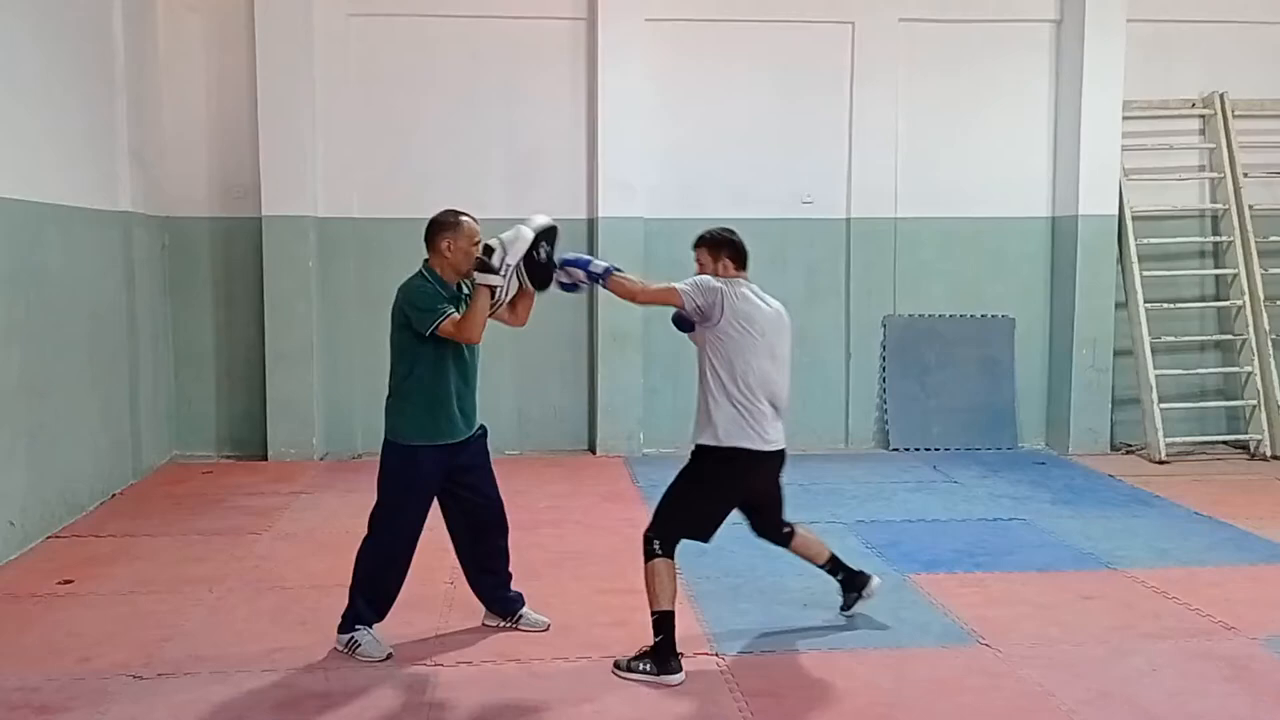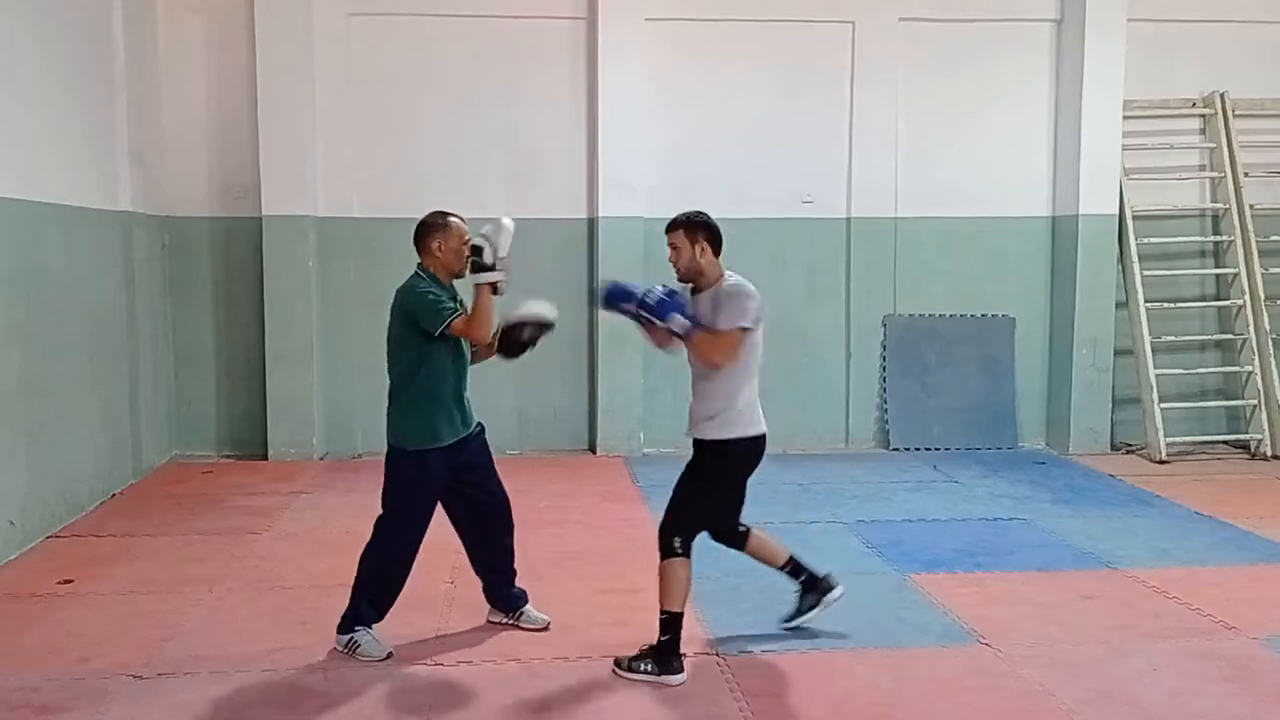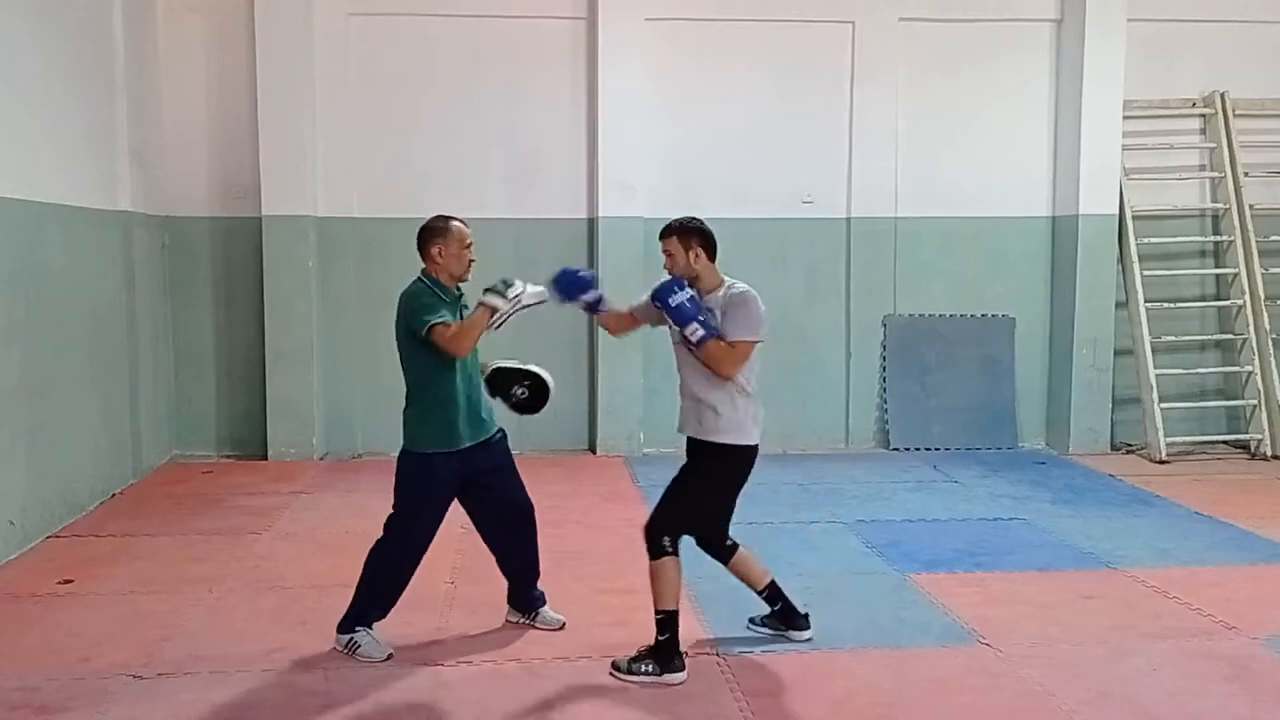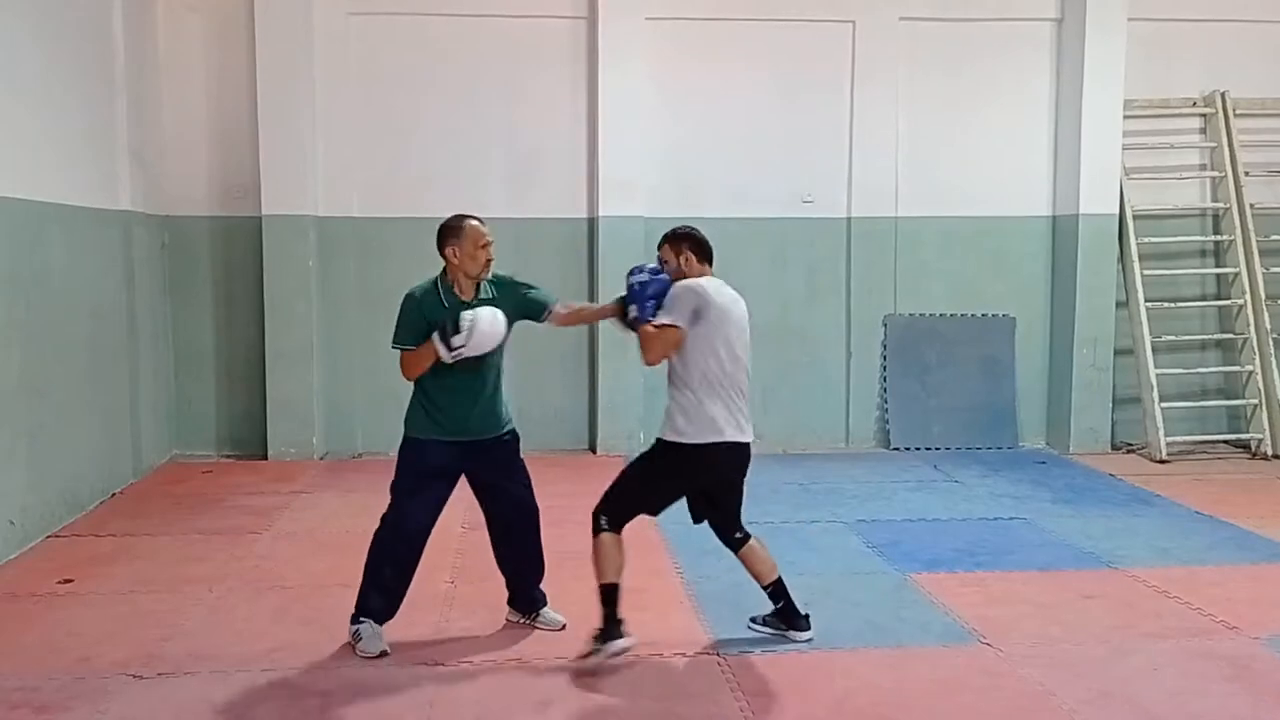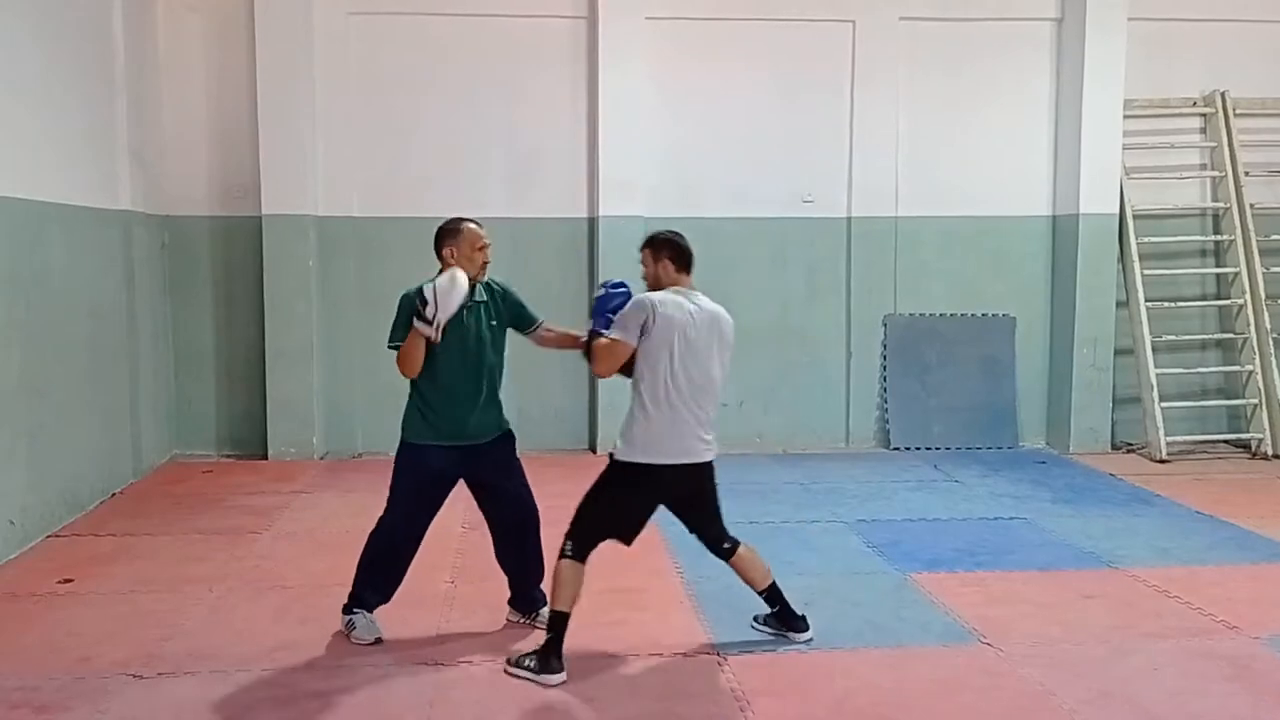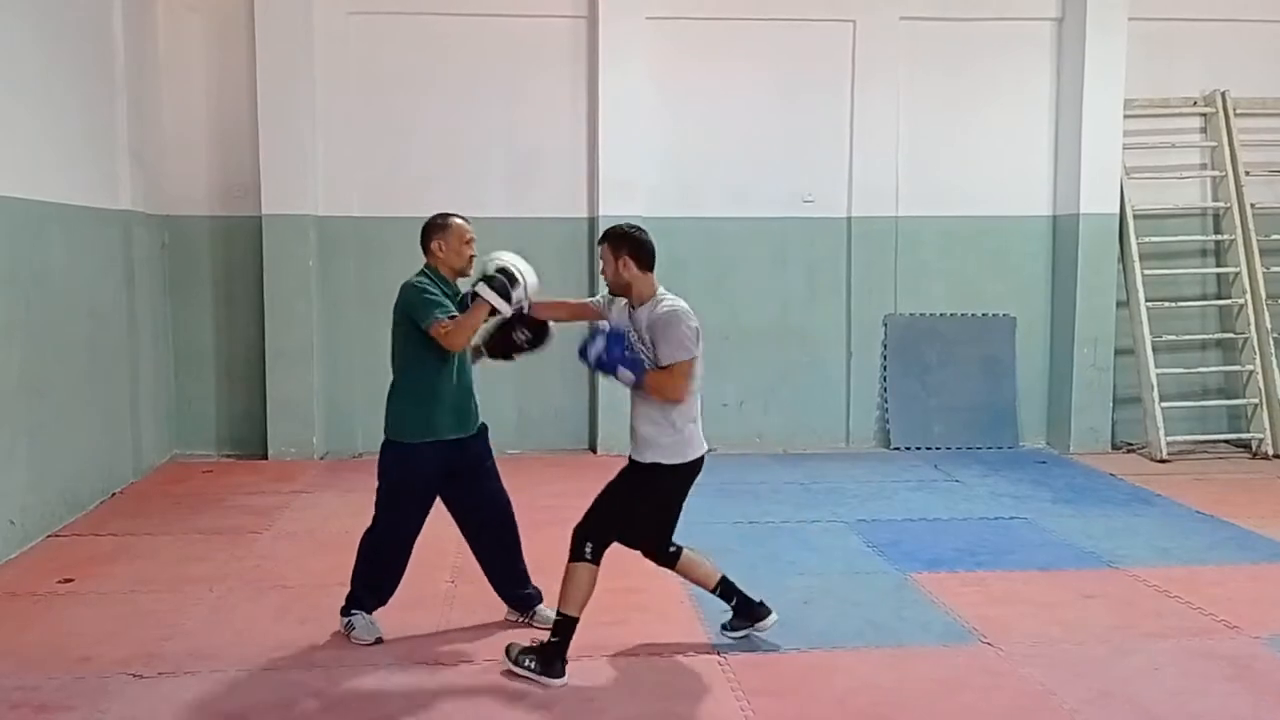
dt=0.2s
person 1, frame 1
left shoulder: (715, 292)
right shoulder: (776, 311)
left elbow: (643, 293)
left wrist: (593, 270)
left hip: (727, 450)
right hip: (767, 449)
left knee: (658, 538)
right knee: (773, 527)
left ankle: (664, 654)
right ankle: (854, 579)
person 1, frame 2
left shoulder: (735, 293)
right shoulder: (700, 292)
left elbow: (717, 355)
right elbow: (665, 339)
left wrist: (673, 316)
right wrist: (638, 306)
left hip: (728, 439)
right hip: (727, 434)
left knee: (674, 534)
right knee: (726, 528)
left ankle: (665, 654)
right ankle: (816, 582)
person 1, frame 3
left shoulder: (743, 300)
right shoulder: (681, 293)
left elbow: (729, 367)
right elbow: (617, 325)
left wrist: (691, 323)
right wrist: (590, 296)
left hip: (730, 444)
right hip: (707, 441)
left knee: (661, 533)
right knee: (712, 538)
left ankle: (667, 654)
right ankle: (788, 615)
person 1, frame 4
left shoulder: (689, 292)
right shoulder: (731, 299)
left elbow: (653, 353)
left wrist: (643, 309)
right wrist: (650, 307)
left hip: (688, 441)
right hip: (734, 443)
left knee: (608, 515)
right knee: (732, 530)
left ankle: (611, 626)
right ankle: (791, 616)
person 1, frame 5
left shoulder: (648, 306)
right shoulder: (721, 319)
left elbow: (603, 365)
left wrist: (602, 324)
left hip: (643, 461)
right hip: (696, 459)
left knee: (578, 540)
right knee: (719, 540)
left ankle: (550, 654)
right ankle: (788, 616)
person 1, frame 6
left shoulder: (672, 316)
right shoulder: (625, 306)
left elbow: (676, 389)
right elbow: (580, 310)
left wrist: (622, 368)
right wrist: (525, 305)
left hip: (666, 458)
right hip: (665, 456)
left knee: (587, 540)
right knee: (657, 547)
left ankle: (552, 656)
right ankle: (749, 609)
person 2, frame 1
left shoulder: (463, 288)
right shoulder: (417, 292)
left elbow: (516, 316)
right elbow: (469, 333)
right wrist: (487, 279)
left hip: (463, 435)
right hip: (415, 441)
left knee: (487, 521)
right knee: (393, 534)
left ankle: (502, 605)
right ankle: (355, 625)
person 2, frame 2
left shoulder: (443, 291)
right shoulder: (416, 293)
left elbow: (476, 348)
right elbow: (475, 329)
right wrist: (489, 275)
left hip: (461, 434)
right hip: (418, 443)
left knee: (493, 515)
right knee: (398, 534)
left ankle: (507, 602)
right ankle: (355, 626)
person 2, frame 3
left shoulder: (460, 294)
right shoulder: (416, 297)
right elbow: (455, 344)
right wrist: (491, 302)
left hip: (481, 438)
right hip: (431, 448)
left knee: (516, 517)
right knee: (406, 537)
left ankle: (526, 603)
right ankle: (354, 626)
person 2, frame 4
left shoulder: (505, 290)
right shoulder: (420, 300)
left elbow: (563, 313)
right elbow: (410, 370)
left wrist: (617, 308)
right wrist: (443, 345)
left hip: (492, 435)
right hip: (430, 438)
left knee: (519, 519)
right knee: (403, 527)
left ankle: (526, 603)
right ankle: (367, 620)
person 2, frame 5
left shoulder: (499, 295)
right shoulder: (415, 300)
left elbow: (543, 335)
right elbow: (409, 369)
left wrist: (591, 340)
right wrist: (421, 322)
left hip: (490, 437)
right hip: (430, 442)
left knee: (519, 518)
right knee: (400, 526)
left ankle: (528, 603)
right ankle: (358, 608)
person 2, frame 6
left shoulder: (454, 292)
right shoulder: (418, 291)
right elbow: (453, 340)
right wrist: (488, 299)
left hip: (464, 432)
right hip: (413, 438)
left knee: (494, 515)
right knee: (394, 527)
left ankle: (523, 601)
right ankle: (357, 609)
